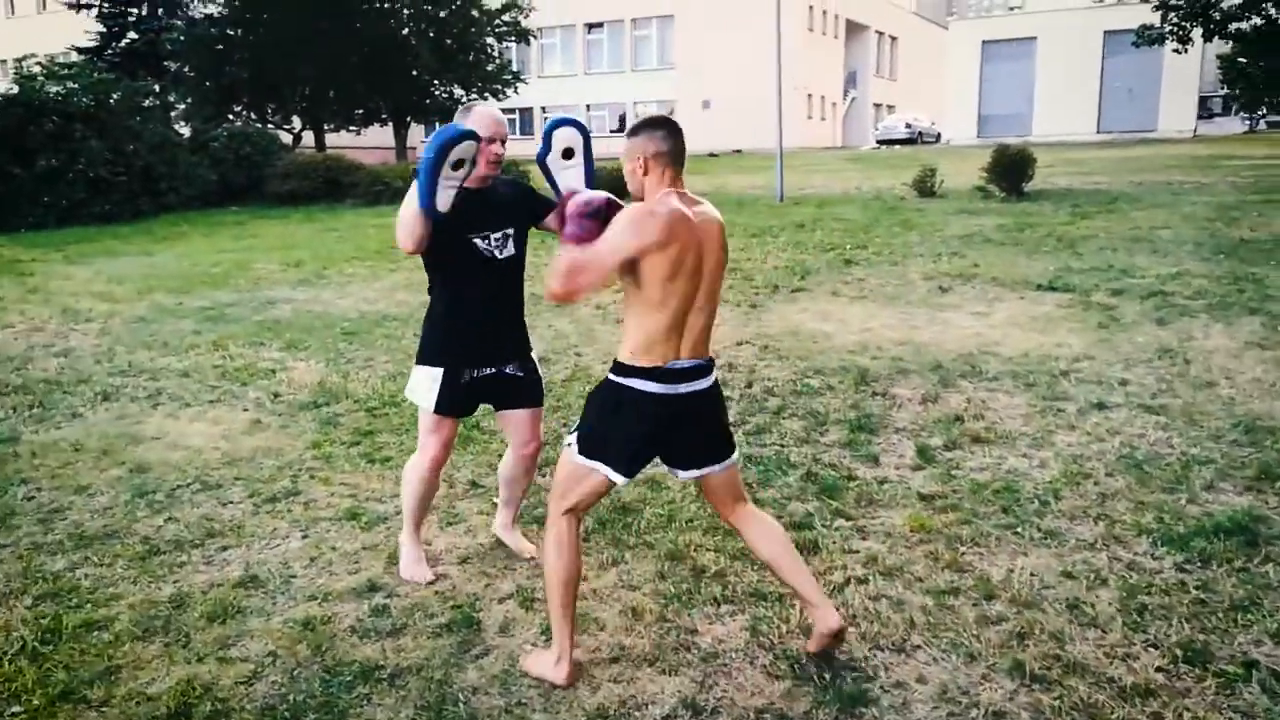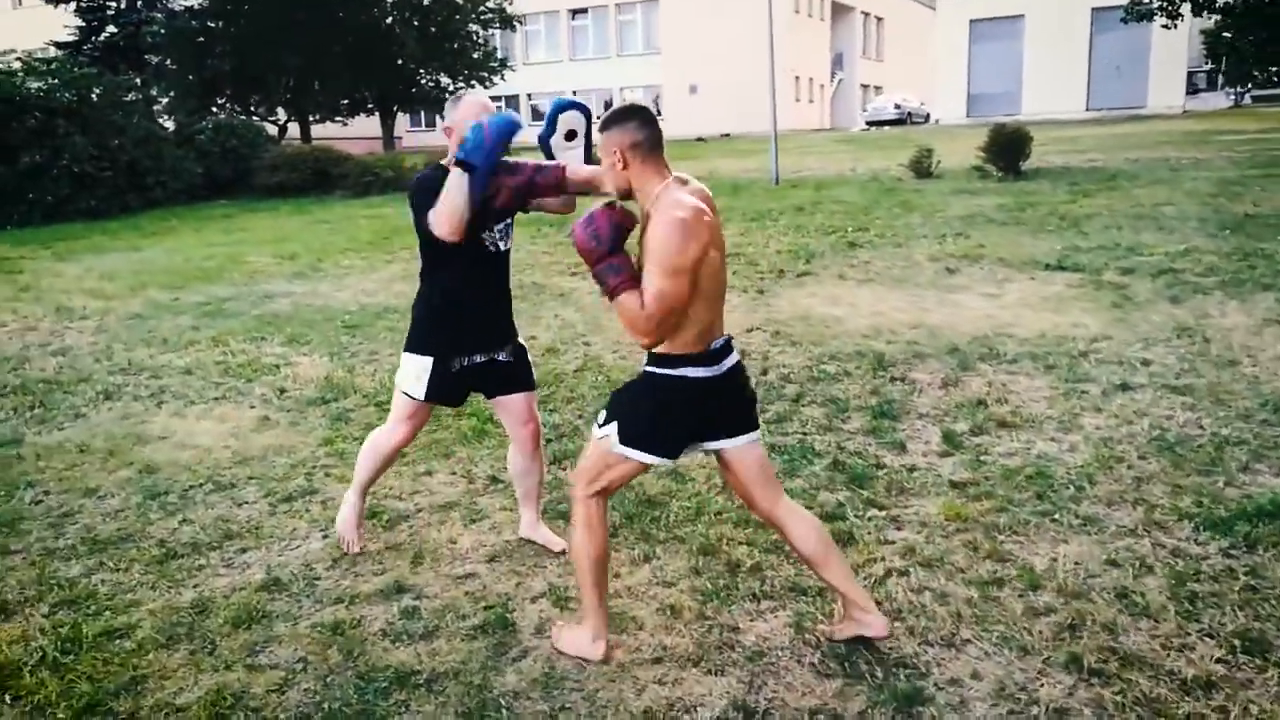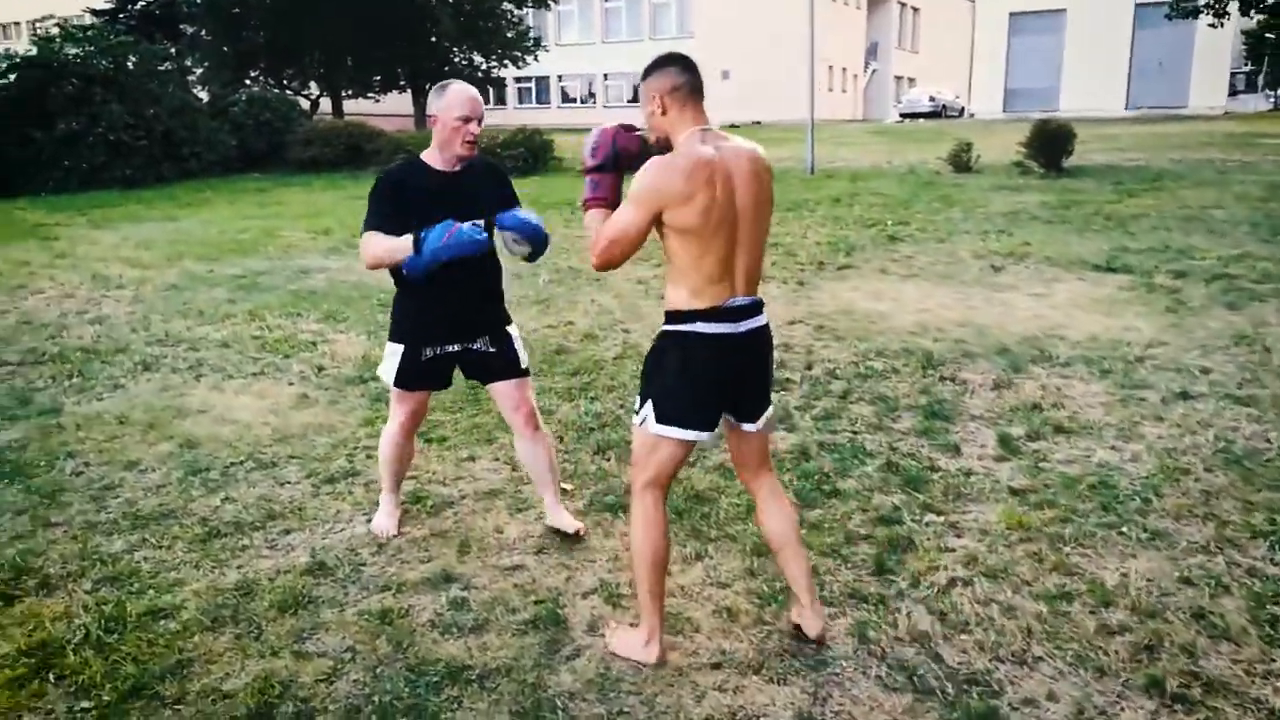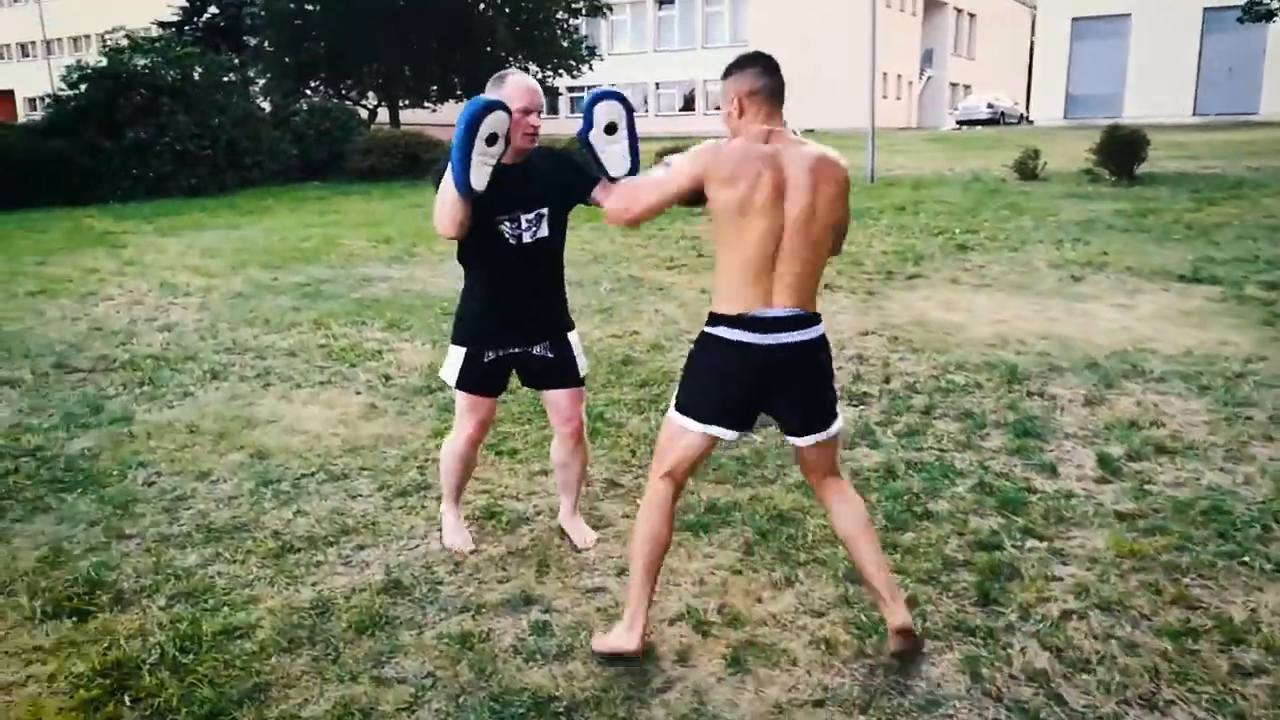
dt=0.3s
person 1, frame 1
left shoulder: (647, 217)
right shoulder: (713, 222)
left elbow: (563, 287)
left hip: (636, 397)
right hip: (698, 392)
left knee: (563, 511)
right knee: (736, 508)
left ankle: (560, 655)
right ankle: (820, 608)
person 1, frame 2
left shoulder: (671, 225)
right shoulder: (687, 189)
left elbow: (647, 330)
left wrist: (605, 258)
left hip: (670, 386)
right hip: (721, 374)
left knee: (586, 490)
right knee: (769, 500)
left ankle: (593, 632)
right ankle: (863, 610)
person 1, frame 3
left shoulder: (666, 170)
right shoulder: (754, 157)
left elbow: (603, 253)
left wrist: (599, 178)
left hip: (692, 346)
right hip: (750, 335)
left knee: (647, 487)
right knee: (759, 475)
left ankle: (647, 634)
right ankle: (809, 608)
person 1, frame 4
left shoulder: (720, 156)
right shoulder: (831, 167)
left elbow: (619, 211)
left wrist: (633, 179)
left hip: (732, 349)
right hip: (802, 347)
left knee: (664, 477)
right knee: (829, 483)
left ankle: (632, 625)
right ankle: (894, 610)
person 2, frame 1
left shoulder: (516, 194)
left elbow: (567, 225)
right elbow: (409, 242)
left hip: (510, 345)
right hip: (449, 349)
left knee: (527, 444)
right knee: (433, 453)
left ankle: (506, 522)
right ankle: (411, 540)
person 2, frame 2
left shoulder: (503, 175)
right shoulder: (433, 183)
left elbow: (564, 203)
right elbow: (449, 230)
left wrist: (564, 159)
right wrist: (466, 164)
left hip: (497, 333)
right hip: (439, 336)
left knee: (527, 429)
right knee: (400, 430)
left ankle: (531, 521)
right ankle: (354, 499)
person 2, frame 3
left shoulder: (490, 175)
right shoulder: (398, 181)
left elbow: (517, 228)
right elbow: (370, 254)
left wrist: (526, 234)
right wrist: (422, 244)
left hip: (487, 322)
right hip: (421, 326)
left knee: (524, 414)
right knee: (404, 418)
left ankle: (553, 505)
right ankle: (389, 500)
person 2, frame 4
left shoulder: (555, 165)
right shoulder: (465, 169)
right elbow: (448, 227)
right wrist: (465, 157)
left hip: (548, 323)
right hip: (484, 327)
left knee: (570, 425)
right knee: (471, 428)
left ankle: (570, 513)
right ankle: (450, 510)
